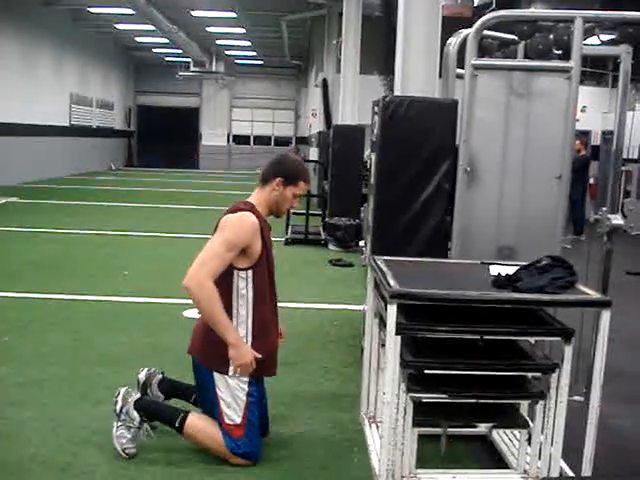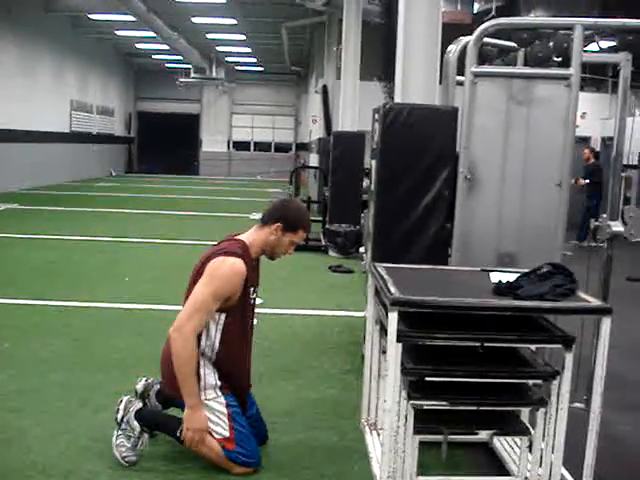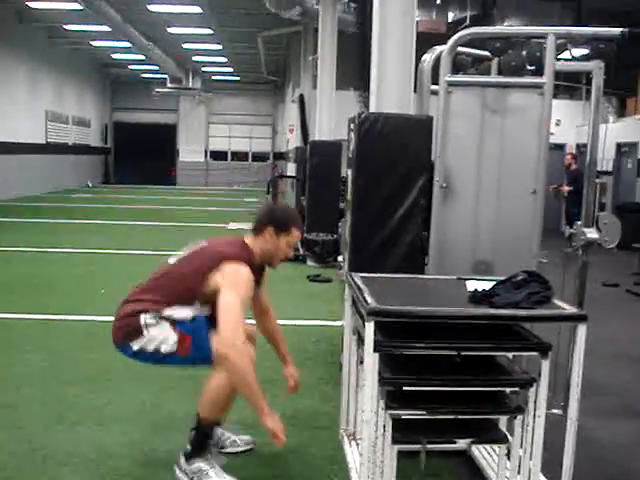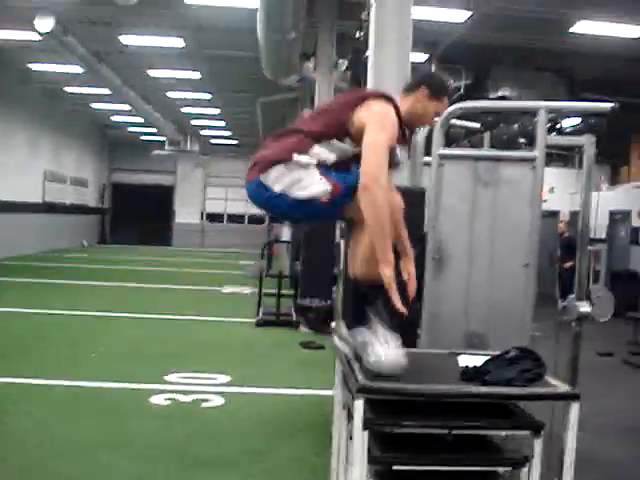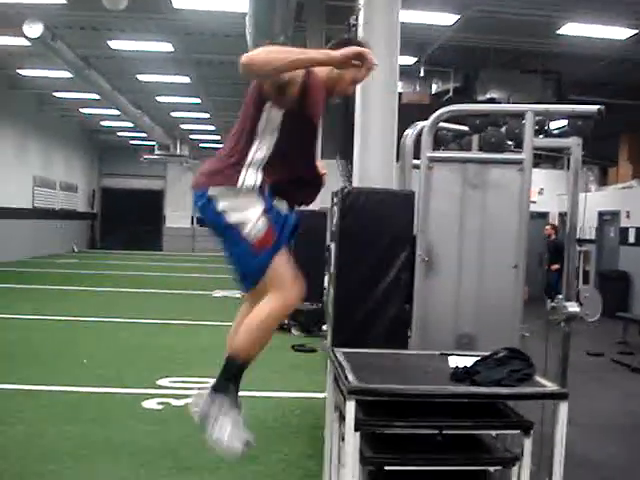
dt=1s
person 1, frame 1
left shoulder: (256, 221)
right shoulder: (244, 221)
right elbow: (196, 281)
left wrist: (268, 322)
right wrist: (235, 343)
left hip: (234, 346)
right hip: (225, 351)
left knee: (257, 426)
right knee: (243, 452)
left ankle: (161, 386)
right ankle: (142, 406)
person 1, frame 2
left shoulder: (246, 254)
right shoulder: (231, 265)
right elbow: (181, 332)
left wrist: (230, 380)
right wrist: (194, 407)
left hip: (218, 366)
right hip: (200, 371)
left knee: (258, 436)
right knee: (245, 461)
left ankle: (159, 396)
right ankle: (141, 416)
person 1, frame 3
left shoulder: (244, 255)
right shoulder: (237, 272)
left elbow: (264, 312)
right elbow: (230, 349)
left wrist: (287, 362)
right wrist: (265, 414)
left hip: (158, 319)
right hip: (139, 327)
left knee: (248, 335)
right knee: (236, 359)
left ankle: (209, 430)
right ankle: (194, 457)
person 1, frame 4
left shoulder: (382, 118)
right shoulder: (383, 112)
left elbow: (386, 197)
right elbow: (374, 185)
left wrist: (407, 254)
right wrist: (386, 263)
left hip: (284, 175)
right hip: (276, 175)
left knee: (386, 203)
right knee: (379, 202)
left ankle: (369, 317)
right ankle: (361, 324)
person 1, frame 5
left shoulder: (309, 95)
right shoulder: (293, 80)
right elbow: (251, 61)
left wrist: (311, 165)
right wrist: (329, 55)
left hip: (253, 194)
right hip: (230, 192)
left knee: (266, 297)
right knee: (286, 293)
left ankle: (221, 397)
right ankle: (222, 395)
